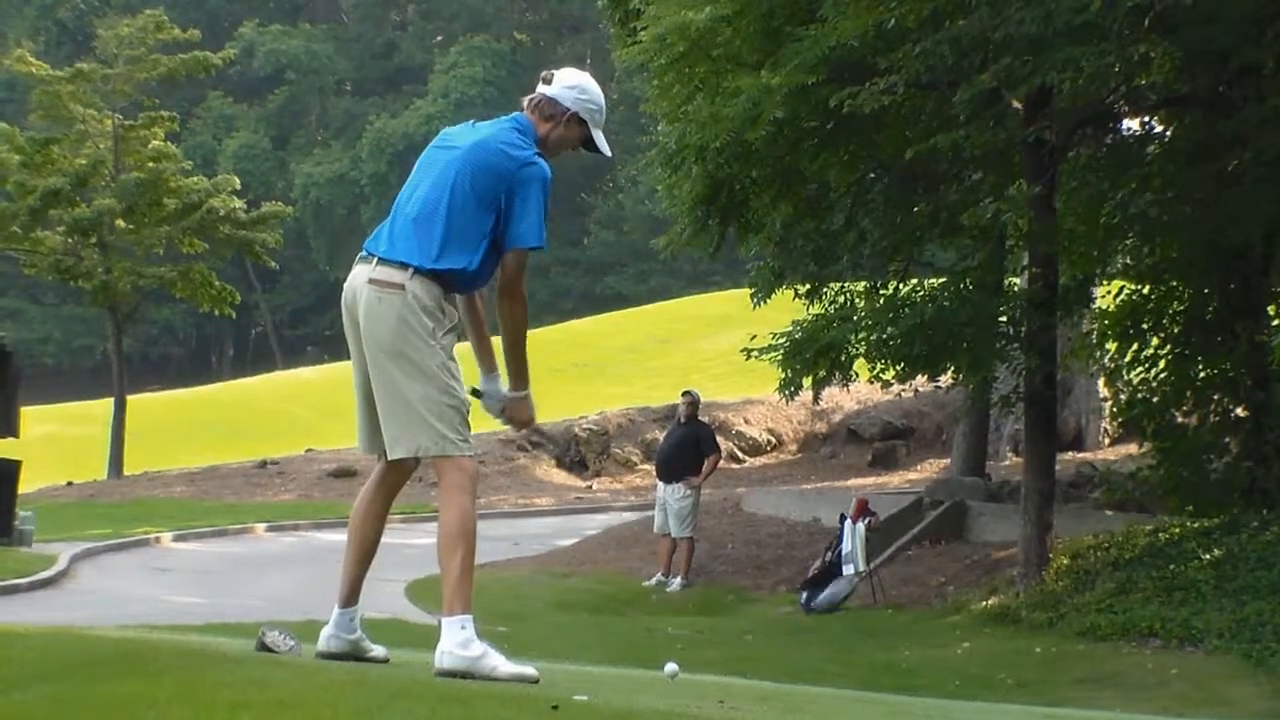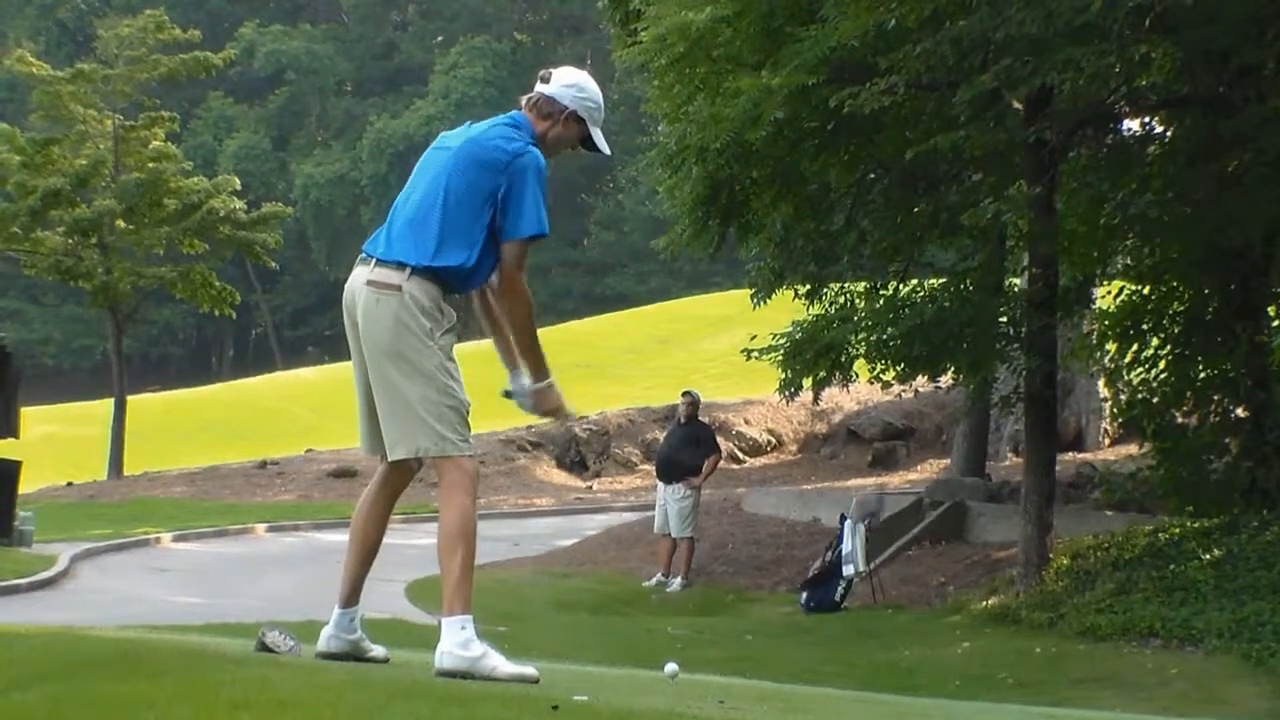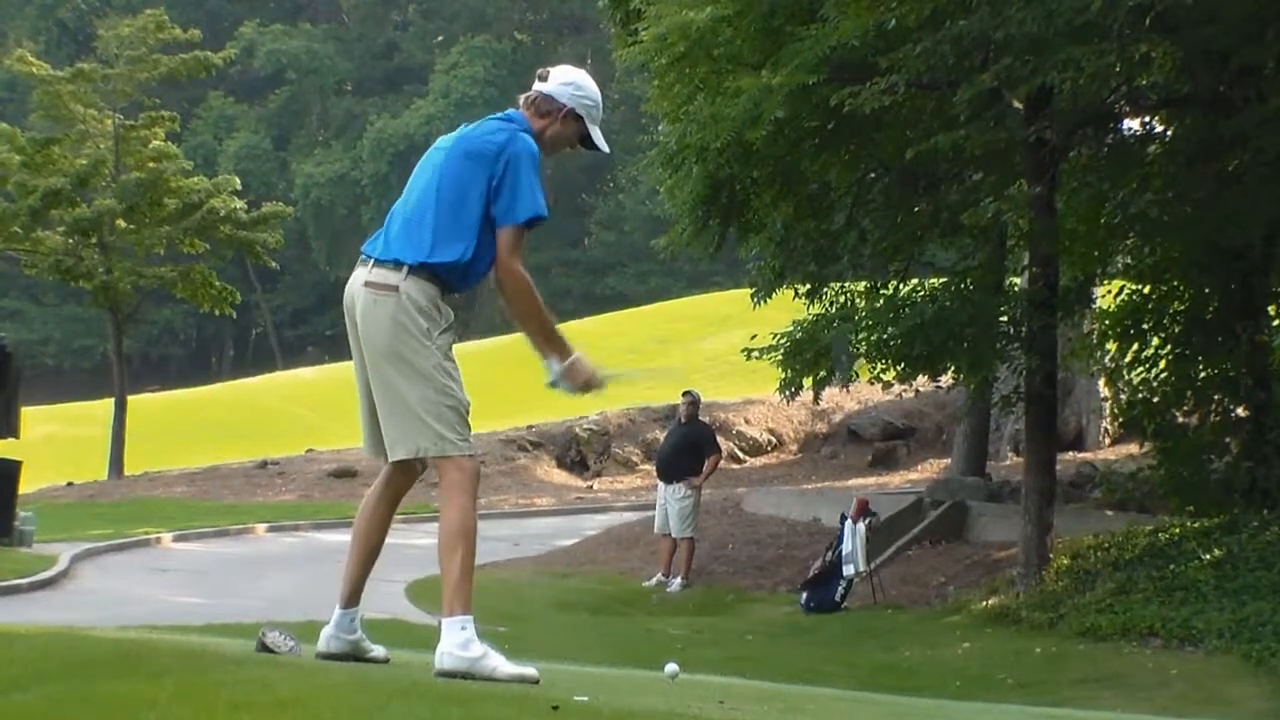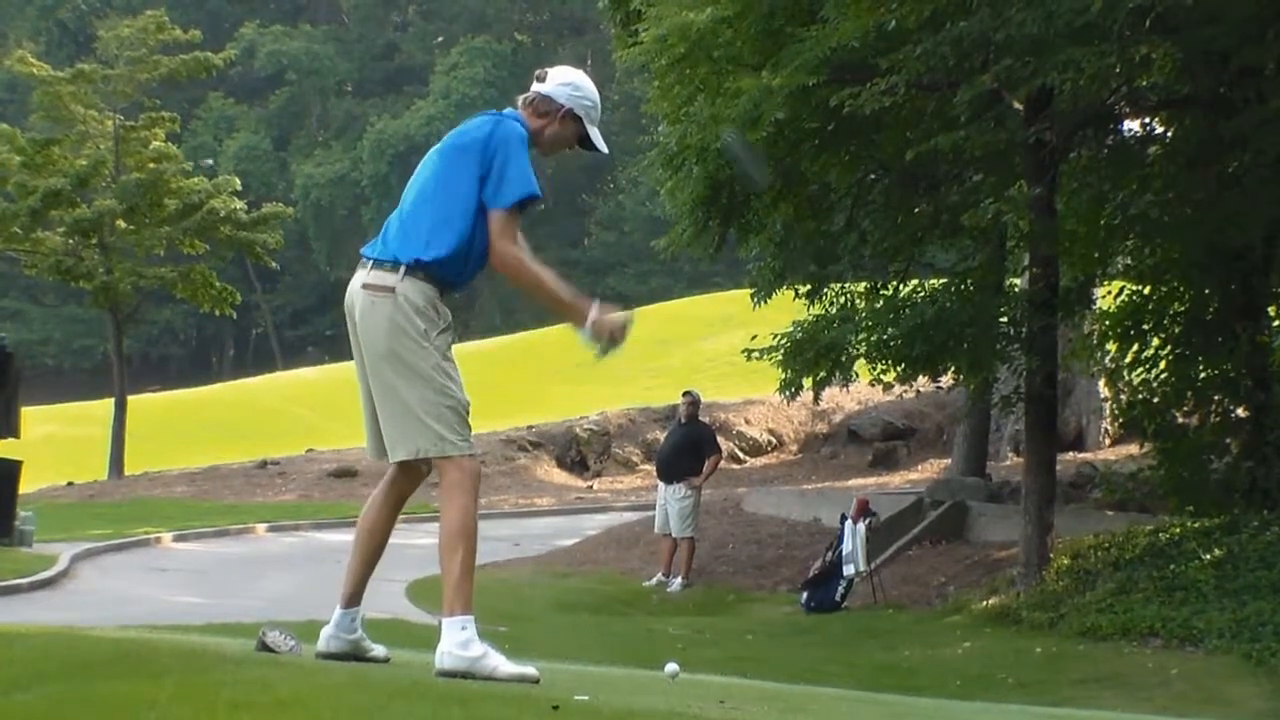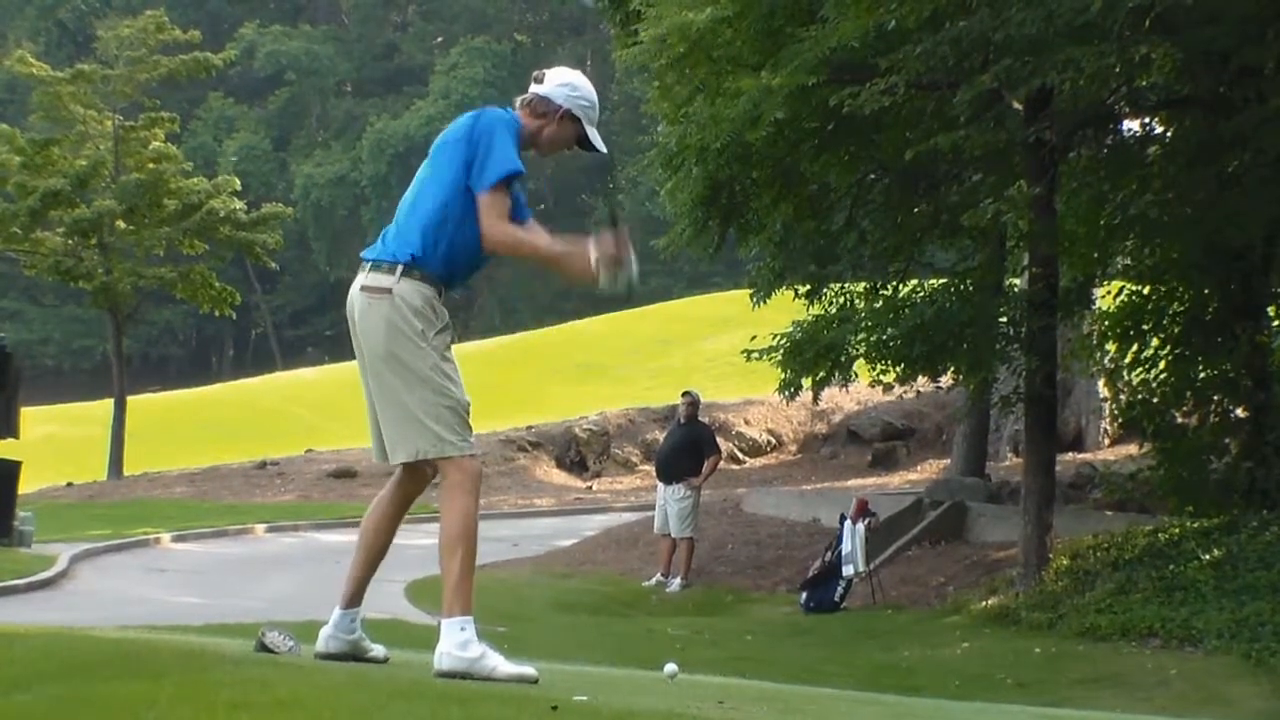
dt=0.5s
person 1, frame 1
left shoulder: (462, 134)
right shoulder: (528, 165)
right elbow: (509, 289)
left wrist: (488, 373)
right wrist: (518, 389)
left hip: (366, 285)
right hip: (407, 300)
left knee: (394, 464)
right knee: (457, 468)
left ankle: (342, 624)
right ankle: (458, 639)
person 1, frame 2
left shoulder: (466, 136)
right shoulder: (523, 158)
left elbow: (478, 270)
right elbow: (511, 281)
left wrist: (513, 369)
right wrist: (539, 380)
left hip: (368, 287)
right hip: (406, 301)
left knee: (396, 466)
right knee: (457, 469)
left ankle: (342, 625)
right ankle: (458, 640)
person 1, frame 3
left shoulder: (473, 136)
right shoulder: (517, 147)
left elbow: (491, 267)
right elbow: (509, 270)
left wrist: (546, 356)
right wrist: (565, 358)
left hip: (371, 289)
right hip: (405, 299)
left knee: (401, 467)
right knee: (458, 468)
left ankle: (342, 625)
right ankle: (458, 640)
person 1, frame 4
left shoulder: (478, 135)
right shoulder: (506, 135)
left elbow: (514, 255)
right elbow: (505, 254)
left wrist: (583, 312)
right wrist: (588, 318)
left hip: (377, 292)
right hip: (404, 299)
left knee: (406, 468)
right knee: (458, 468)
left ankle: (343, 625)
right ankle: (458, 639)
person 1, frame 5
left shoulder: (489, 146)
right shoulder: (493, 126)
left elbow: (539, 246)
right elbow: (495, 236)
left wrist: (595, 256)
right wrist: (589, 256)
left hip: (384, 296)
right hip: (401, 298)
left knee: (414, 471)
right knee: (459, 468)
left ankle: (342, 625)
right ankle: (458, 640)
person 2, frame 1
left shoulder: (701, 429)
right shoulder: (675, 425)
left elbow: (715, 455)
left wrist: (700, 479)
right wrist: (660, 479)
left hip: (683, 488)
right hip: (664, 486)
left knee: (683, 534)
right knee: (664, 532)
left ankle: (682, 577)
right ankle: (664, 574)
person 2, frame 2
left shoulder: (701, 430)
right shoulder: (676, 425)
left elbow: (715, 456)
left wrist: (700, 479)
right wrist: (661, 480)
left hip: (682, 489)
right hip: (664, 486)
left knee: (683, 534)
right knee: (664, 532)
left ankle: (683, 577)
right ankle: (664, 574)
person 2, frame 3
left shoulder: (702, 430)
right shoulder: (676, 425)
left elbow: (715, 456)
left wrist: (700, 479)
right wrist: (661, 480)
left hip: (683, 489)
right hip: (664, 486)
left knee: (684, 534)
right knee: (665, 532)
left ankle: (683, 577)
right ankle: (664, 574)
person 2, frame 4
left shoulder: (702, 430)
right shoulder: (676, 426)
left elbow: (715, 456)
left wrist: (701, 479)
right wrist: (661, 480)
left hip: (683, 489)
right hip: (665, 486)
left knee: (684, 534)
right knee: (665, 532)
left ankle: (683, 578)
right ankle: (664, 574)
person 2, frame 5
left shoulder: (701, 430)
right shoulder: (676, 426)
left elbow: (715, 456)
left wrist: (700, 479)
right wrist: (660, 480)
left hip: (682, 489)
right hip: (664, 486)
left knee: (683, 534)
right knee: (665, 532)
left ankle: (682, 578)
right ankle: (663, 574)
